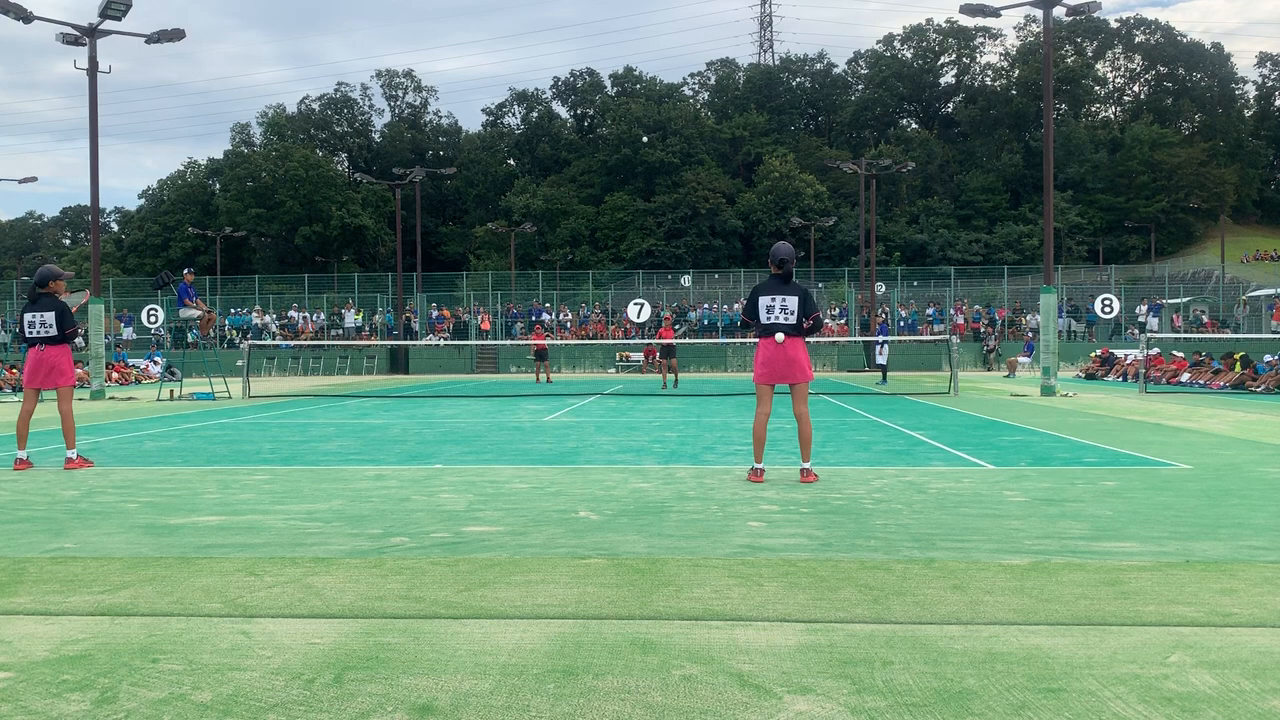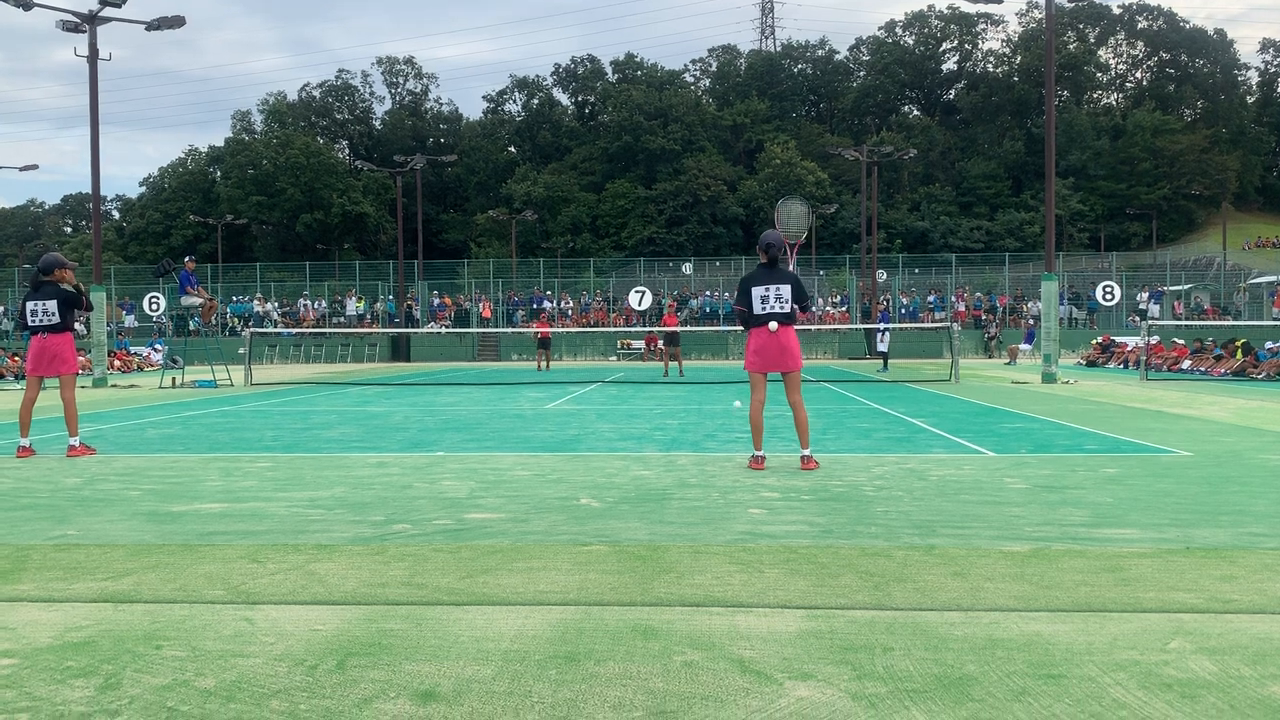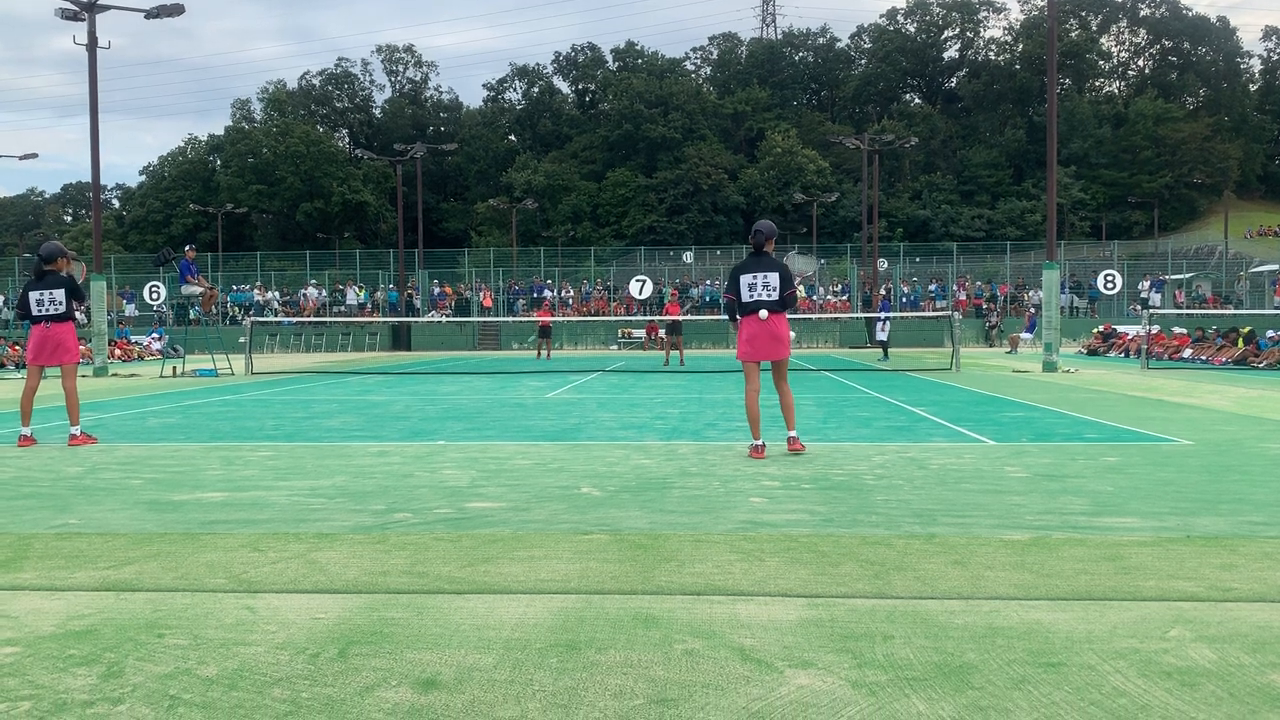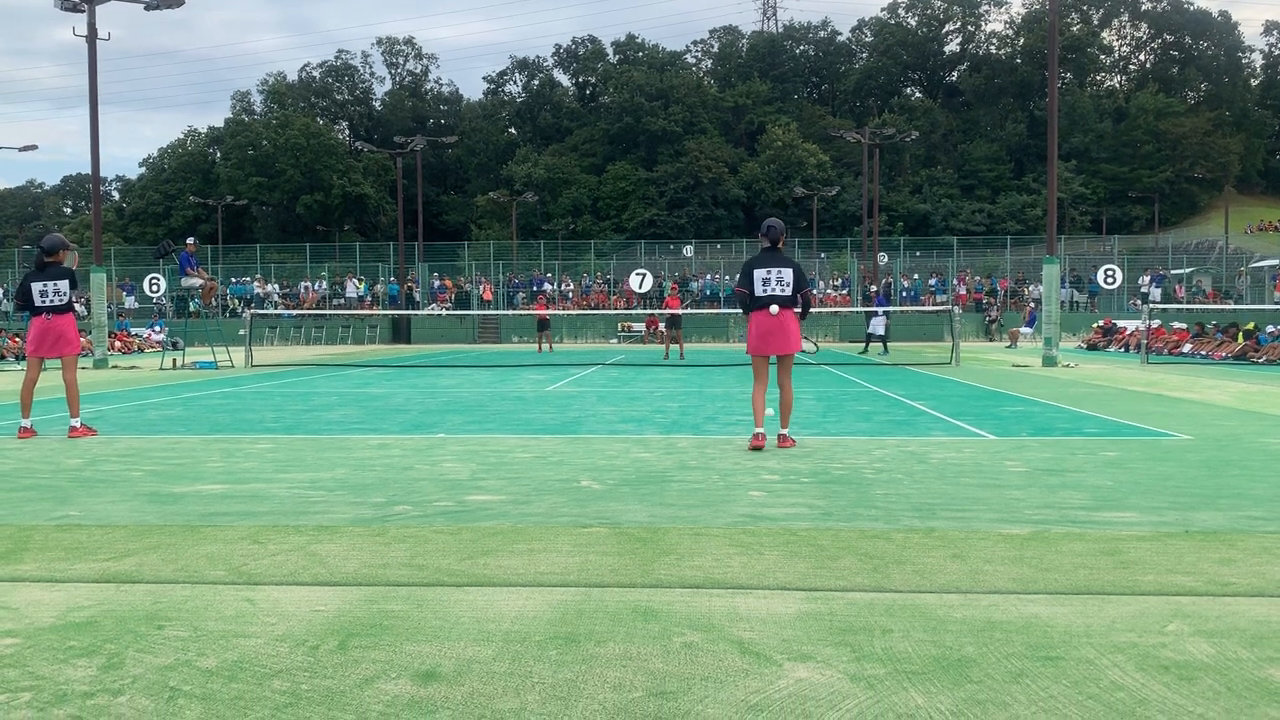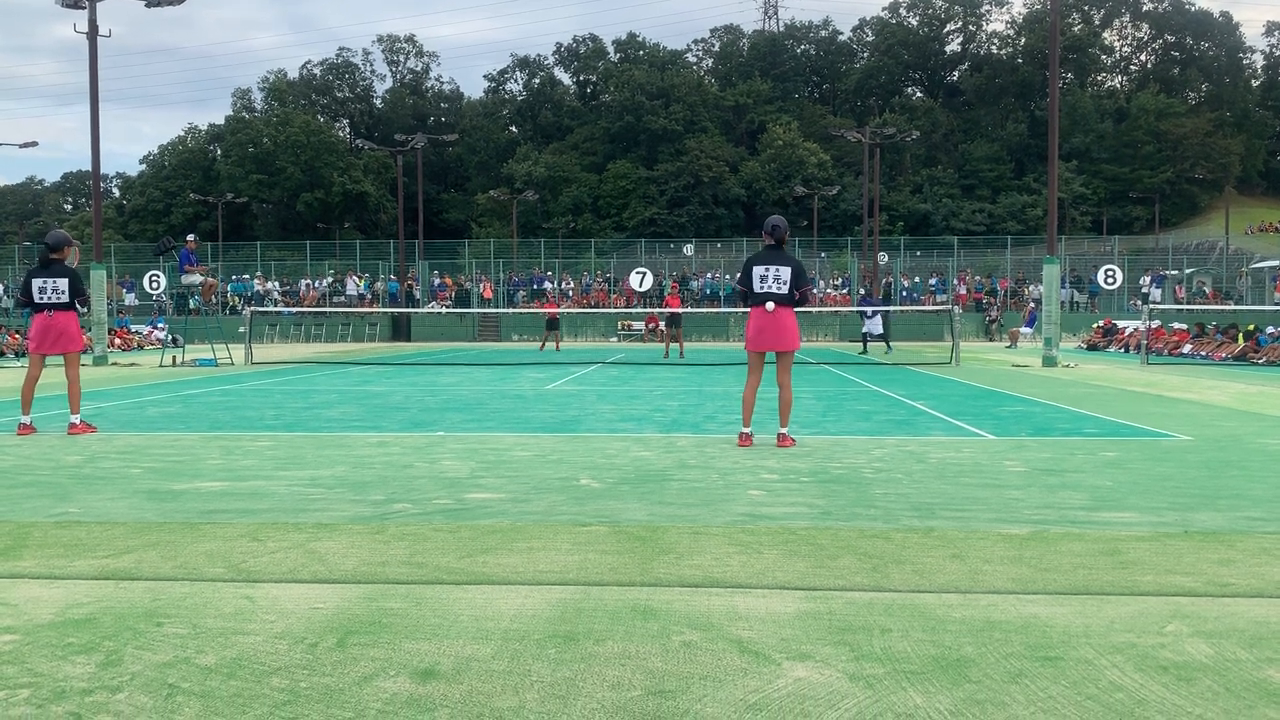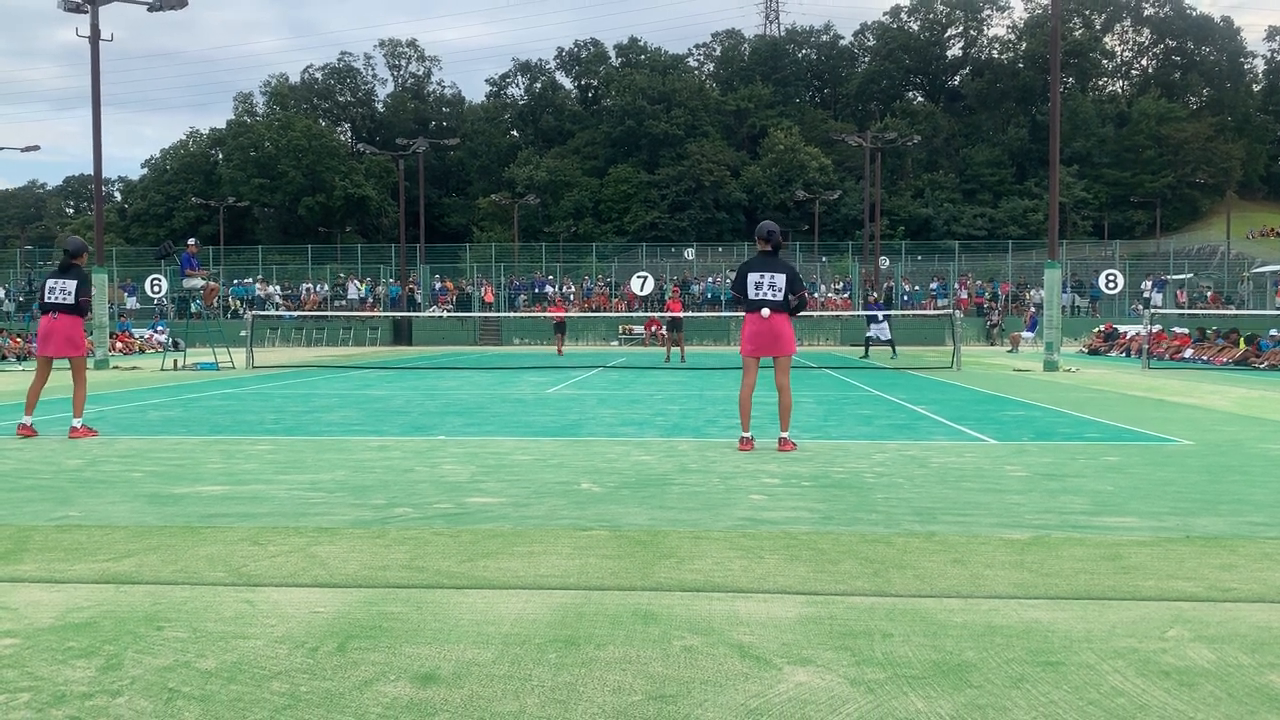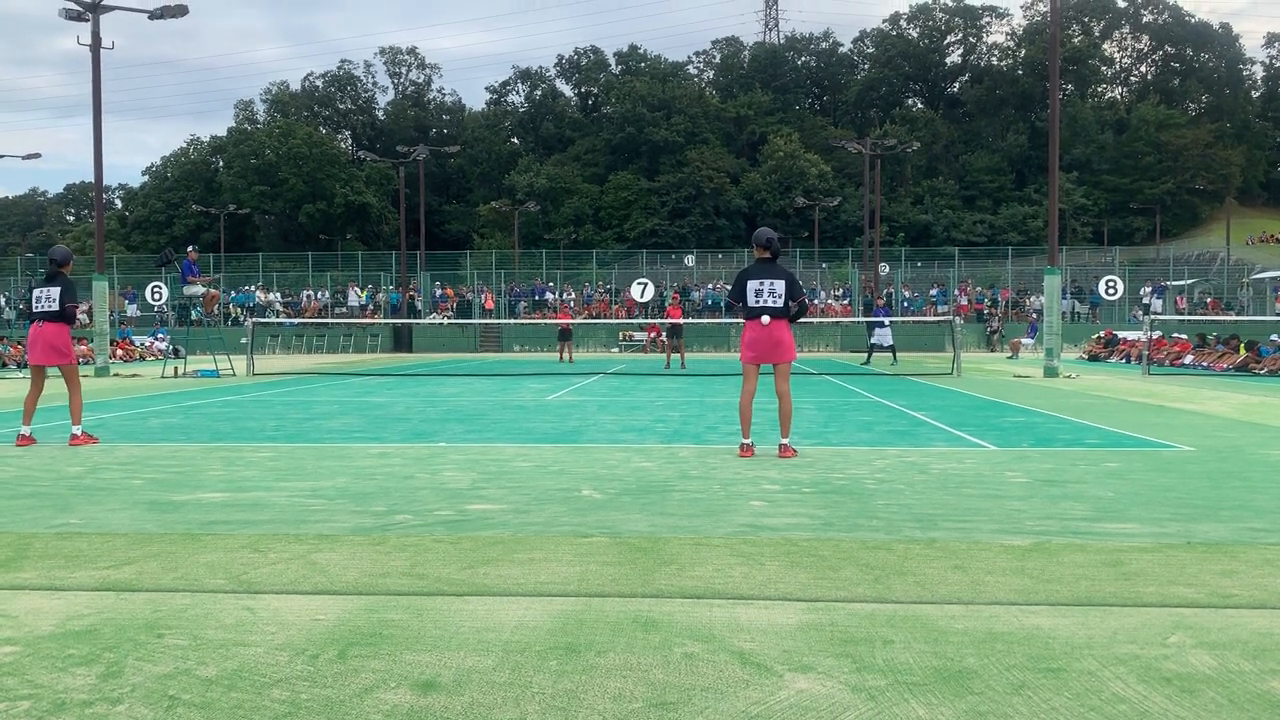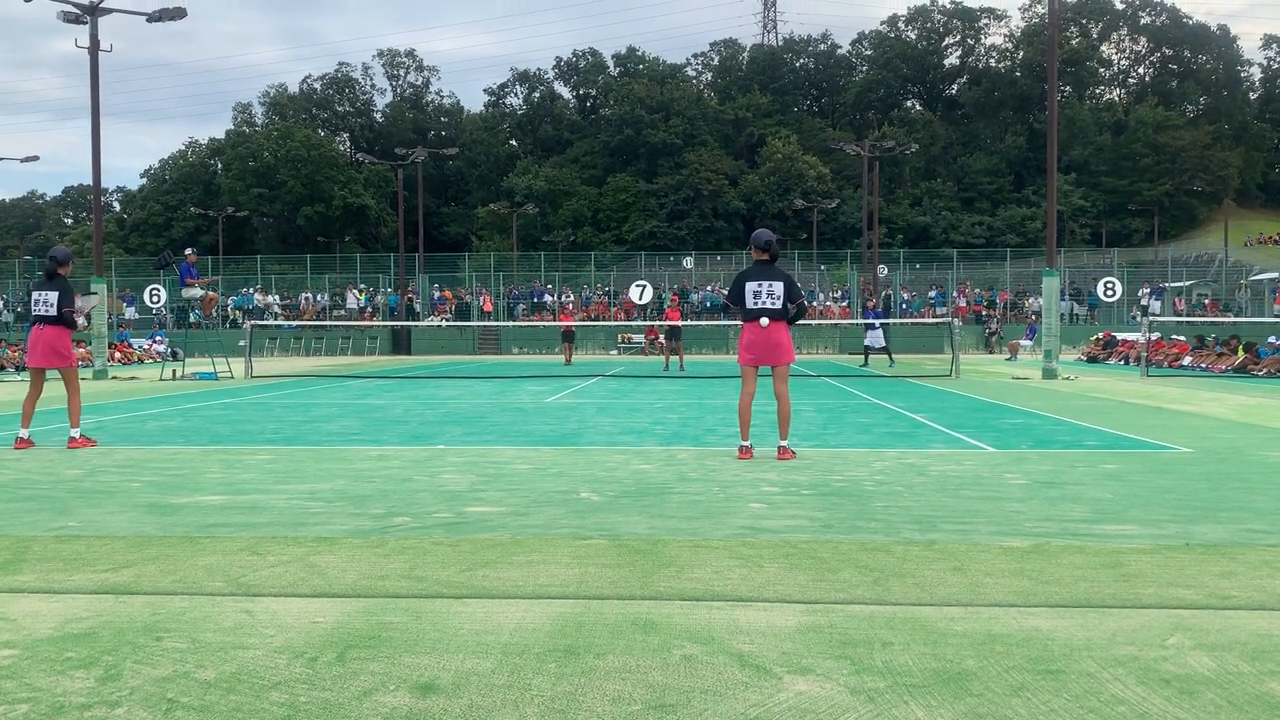
dt=0.5s
person 1, frame 1
left shoulder: (758, 290)
right shoulder: (801, 291)
left elbow: (745, 323)
right elbow: (817, 324)
right wrist: (800, 332)
left hip: (767, 351)
right hip: (794, 350)
left knee: (762, 412)
right knee: (801, 412)
left ankle: (757, 468)
right ankle: (806, 468)
person 1, frame 2
left shoulder: (748, 280)
right shoulder: (790, 278)
left elbow: (742, 317)
right elbow: (805, 307)
left hip: (759, 340)
right hip: (786, 338)
left knee: (757, 400)
right knee: (796, 400)
left ankle: (758, 456)
right ankle: (806, 455)
person 1, frame 3
left shoulder: (739, 269)
right shoulder: (780, 267)
left elbow: (730, 304)
right elbow: (791, 301)
left wrist: (734, 321)
left hip: (750, 327)
right hip: (776, 327)
left knee: (752, 388)
right knee: (782, 385)
left ankle: (758, 444)
right ankle: (792, 437)
person 1, frame 4
left shoulder: (751, 264)
right shoulder: (792, 265)
left elbow: (742, 298)
right elbow: (806, 299)
left wrist: (748, 313)
right wrist: (801, 318)
left hip: (760, 322)
right hip: (786, 322)
left knee: (760, 382)
right knee: (785, 382)
left ankle: (759, 433)
right ankle: (784, 434)
person 1, frame 5
left shoulder: (752, 261)
right shoulder: (793, 263)
left elbow: (742, 295)
right elbow: (805, 298)
left hip: (758, 319)
right hip: (784, 320)
left knee: (753, 379)
right knee: (784, 380)
left ankle: (745, 432)
right ankle: (783, 433)
person 1, frame 6
left shoulder: (747, 267)
right shoulder: (787, 269)
left elbow: (736, 299)
right elbow: (802, 302)
left hip: (753, 325)
right hip: (780, 326)
left knee: (748, 383)
right knee: (783, 384)
left ankle: (746, 437)
right ankle: (784, 438)
person 1, frame 7
left shoulder: (745, 274)
right shoulder: (786, 275)
left elbow: (732, 305)
right elbow: (803, 307)
right wrist: (788, 320)
left hip: (753, 333)
right hip: (780, 333)
left knee: (748, 389)
right knee: (783, 390)
left ankle: (746, 443)
right ankle: (784, 444)
person 1, frame 8
left shoulder: (744, 276)
right shoulder: (784, 277)
left elbow: (728, 307)
right elbow: (802, 308)
right wrist: (786, 322)
left hip: (751, 335)
right hip: (778, 335)
left knee: (747, 392)
right knee: (782, 392)
left ankle: (745, 446)
right ankle: (783, 446)
person 2, frame 1
left shoulder: (27, 307)
right shoulder: (59, 306)
left elbow: (24, 336)
right elbow: (71, 335)
right wrist: (72, 318)
left hip: (34, 354)
right hip: (58, 354)
left knee: (27, 407)
right knee: (65, 407)
left ankle: (21, 457)
right ankle: (71, 457)
person 2, frame 2
left shoulder: (30, 295)
right shoulder: (62, 293)
left elbow: (24, 324)
right elbow: (88, 307)
right wrist: (74, 285)
left hip: (37, 343)
right hip: (61, 342)
left knee: (30, 395)
right knee: (68, 395)
left ankle: (23, 445)
right ankle: (74, 444)
person 2, frame 3
left shoulder: (30, 285)
right shoulder: (65, 282)
left elbow: (22, 314)
right elbow: (82, 298)
left hip: (38, 333)
right hip: (63, 332)
left knee: (31, 385)
right knee: (69, 384)
left ankle: (25, 434)
right ankle: (75, 433)
person 2, frame 4
left shoulder: (30, 277)
right shoulder: (67, 273)
left elbow: (20, 305)
left hip: (39, 324)
right hip: (63, 323)
left knee: (31, 376)
right knee: (70, 376)
left ankle: (25, 425)
right ankle: (75, 425)
person 2, frame 5
left shoulder: (33, 273)
right shoulder: (70, 273)
left elbow: (24, 301)
right elbow: (83, 300)
left hip: (41, 322)
right hip: (66, 322)
left knee: (32, 374)
right knee: (72, 374)
left ankle: (25, 422)
right ankle: (75, 422)
person 2, frame 6
left shoulder: (51, 276)
right shoulder: (82, 276)
left elbow: (41, 303)
right elbow: (83, 306)
left wrist: (56, 307)
right wrist: (85, 314)
left hip: (47, 324)
right hip: (70, 325)
left knee: (40, 378)
right knee: (80, 379)
left ankle: (25, 423)
right ankle: (77, 426)
person 2, frame 7
left shoulder: (38, 285)
right shoulder: (66, 283)
left elbow: (32, 314)
right elbow: (69, 312)
right wrist: (73, 322)
left hip: (36, 333)
right hip: (58, 334)
left knee: (35, 387)
right knee: (74, 386)
left ankle: (24, 433)
right ankle: (77, 433)
person 2, frame 8
left shoulder: (37, 285)
right shoulder: (64, 285)
left elbow: (35, 313)
right elbow: (66, 316)
right wrist: (75, 325)
left hip: (36, 335)
right hip: (57, 336)
left knee: (34, 390)
right knee: (73, 389)
left ankle: (22, 436)
right ankle: (75, 436)
